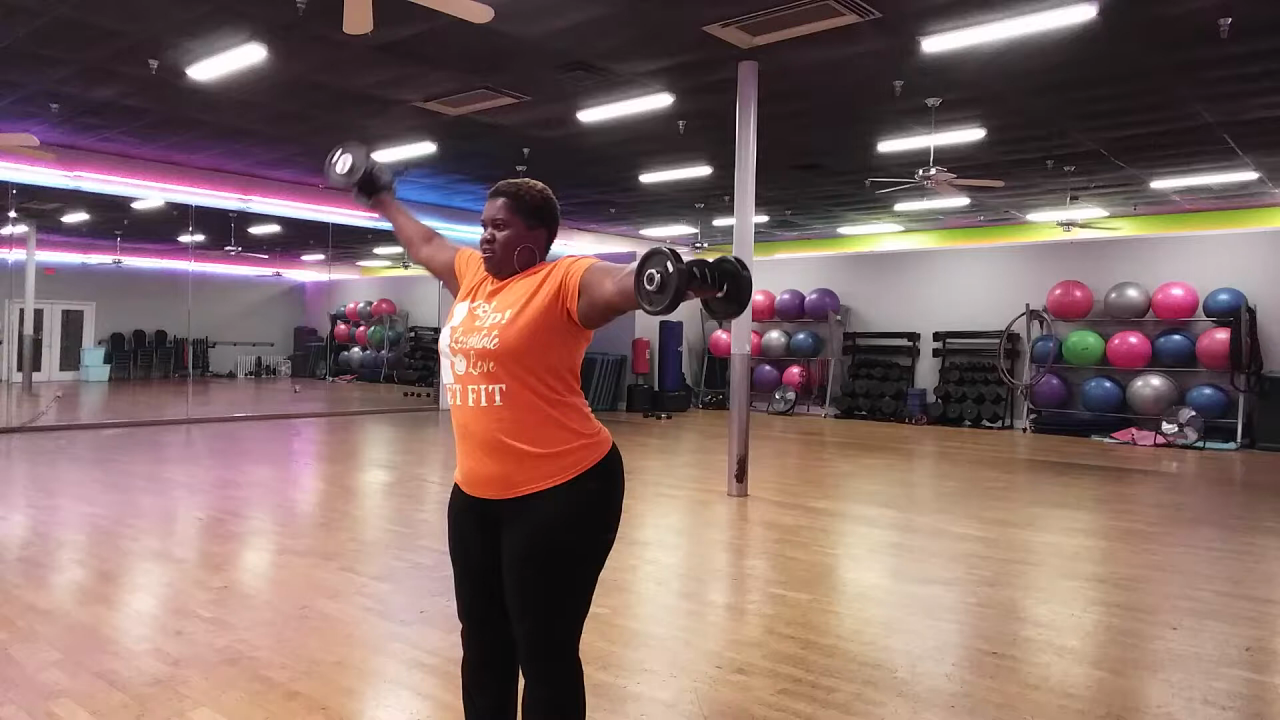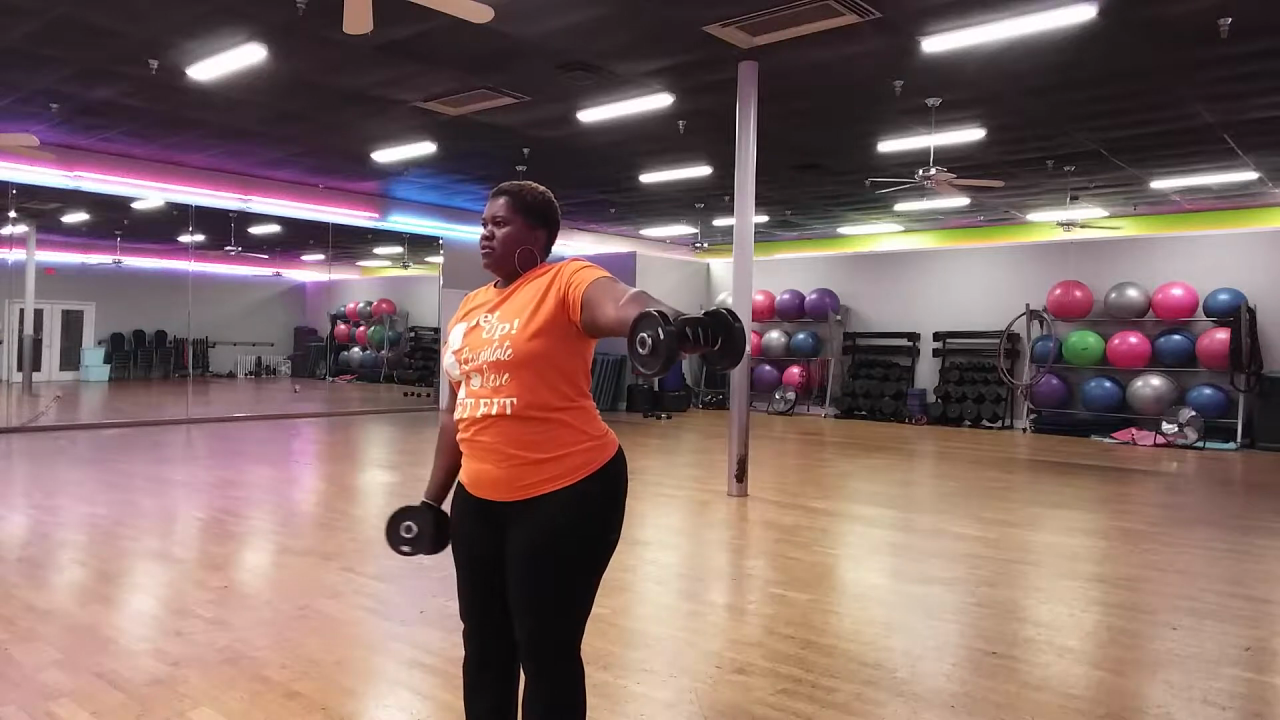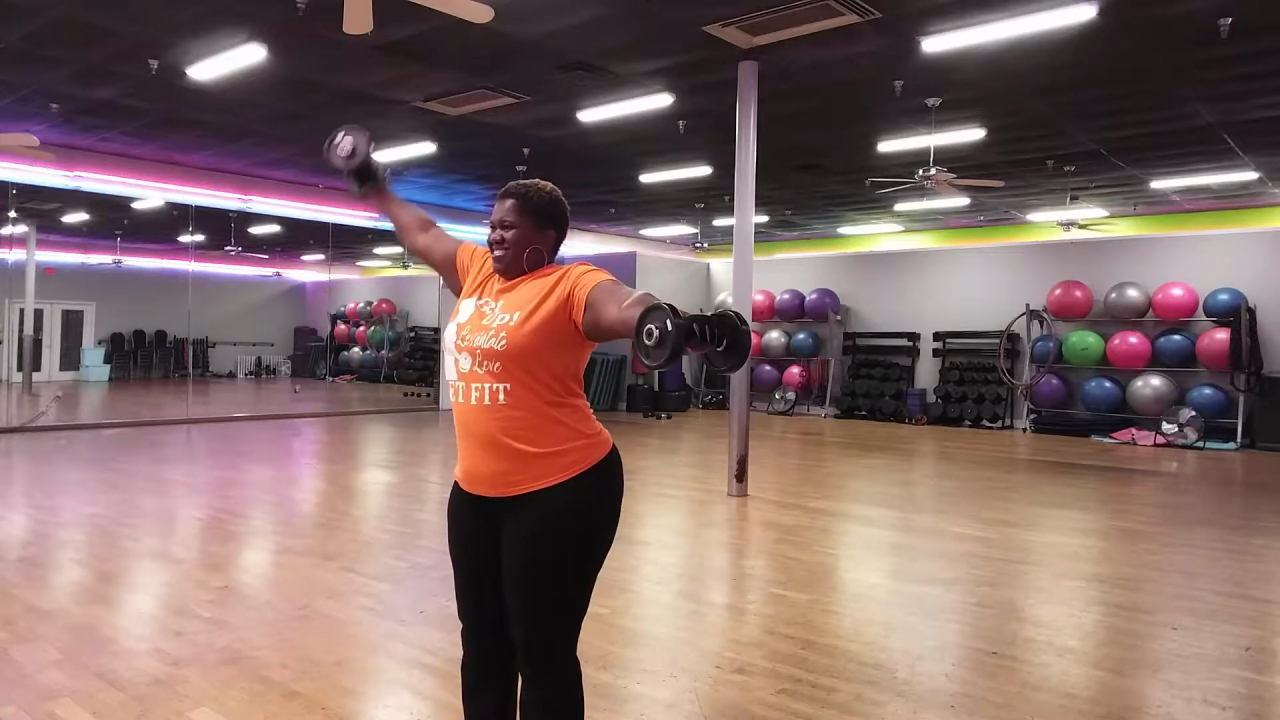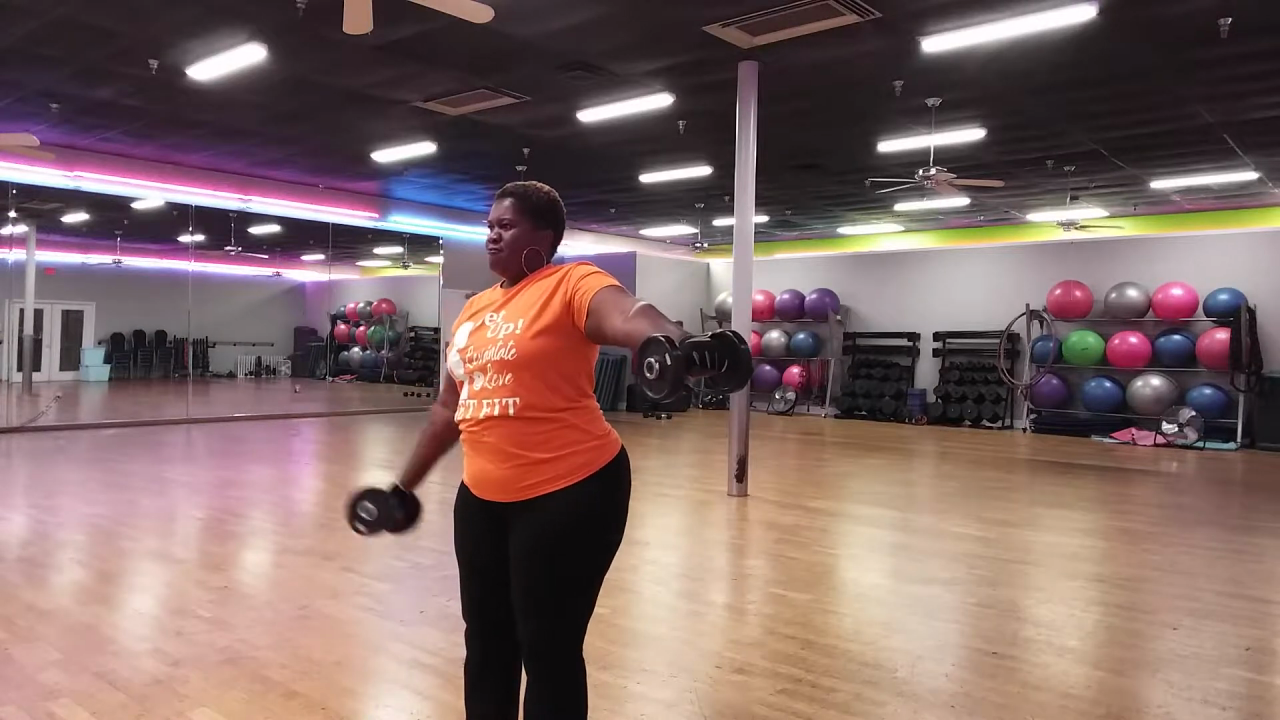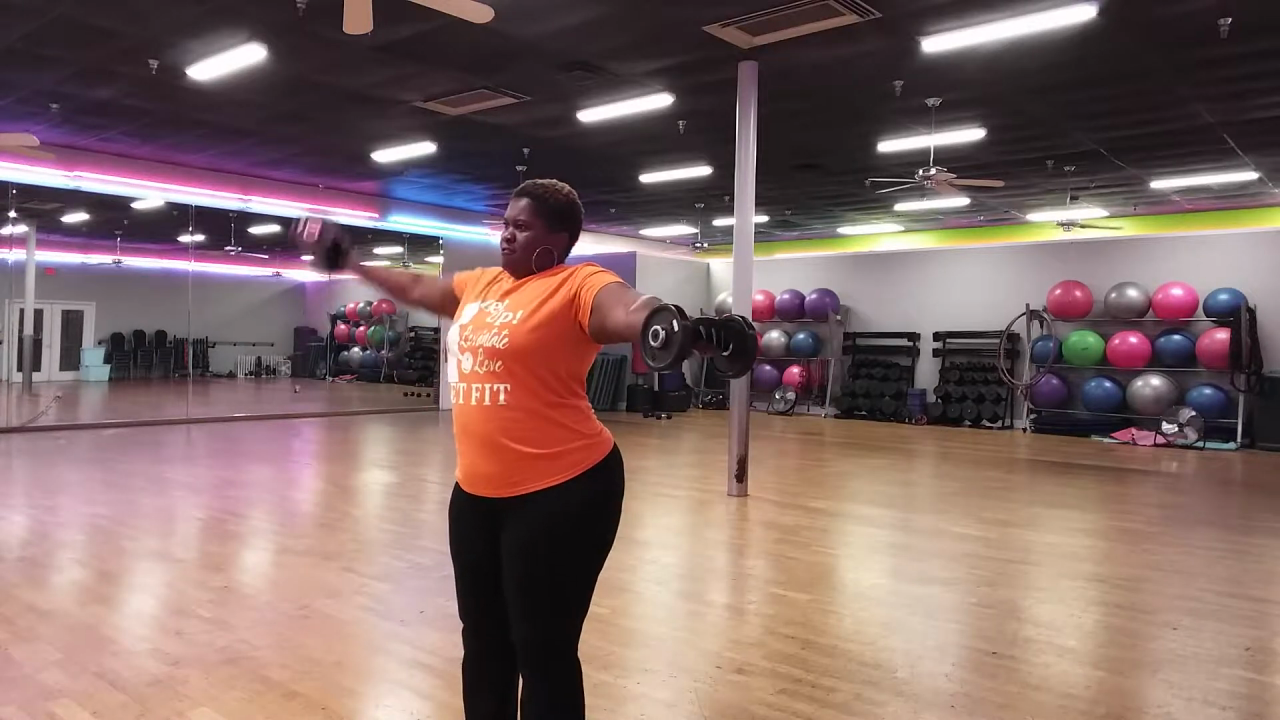
dt=1s
person 1, frame 1
left shoulder: (564, 279)
right shoulder: (474, 275)
left elbow: (625, 282)
right elbow: (426, 241)
right wrist: (381, 197)
left hip: (560, 492)
right hip: (476, 494)
left knee: (545, 653)
right knee: (483, 646)
person 1, frame 2
left shoulder: (566, 283)
right shoulder: (468, 307)
left elbow: (622, 304)
right wrist: (434, 497)
left hip: (566, 493)
right hip: (480, 499)
left knee: (546, 652)
right knee: (484, 645)
person 1, frame 3
left shoulder: (572, 285)
right shoulder: (477, 273)
left elbow: (626, 306)
right elbow: (422, 232)
right wrist: (375, 189)
left hip: (561, 492)
right hip: (476, 493)
left knee: (543, 652)
right knee: (482, 644)
person 1, frame 4
left shoulder: (572, 286)
right shoulder: (473, 308)
left elbow: (629, 316)
right elbow: (450, 409)
left wrist: (681, 344)
right wrist: (405, 483)
left hip: (569, 493)
right hip: (484, 496)
left knee: (549, 649)
right knee: (484, 642)
person 1, frame 5
left shoulder: (578, 284)
right shoulder: (483, 284)
left elbow: (630, 310)
right elbow: (418, 289)
right wrist: (351, 264)
left hip: (560, 492)
right hip: (477, 492)
left knee: (541, 649)
right knee: (483, 641)
